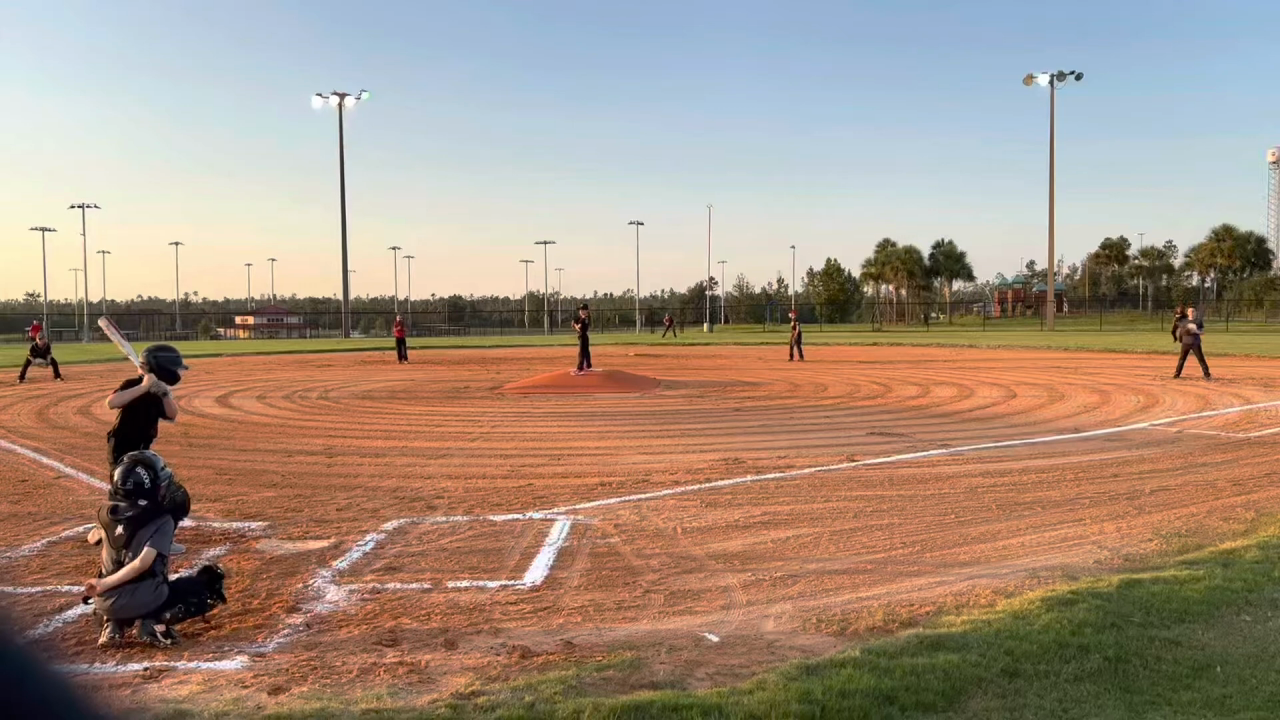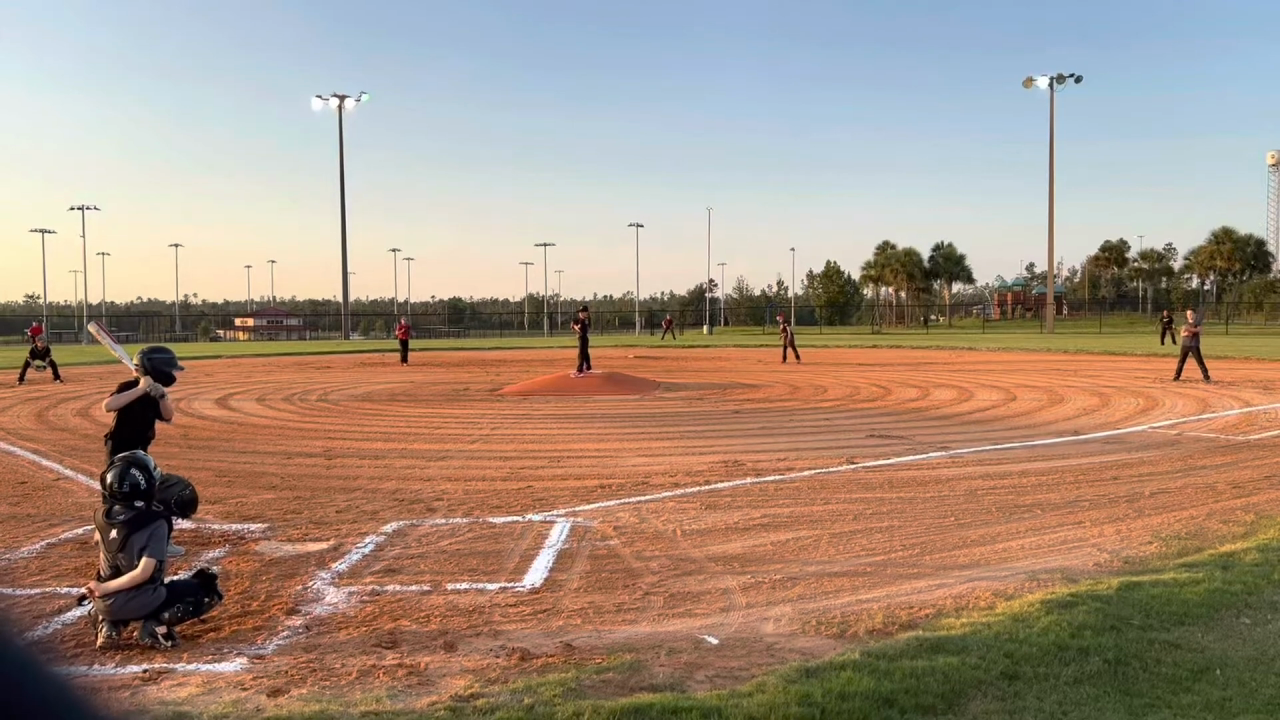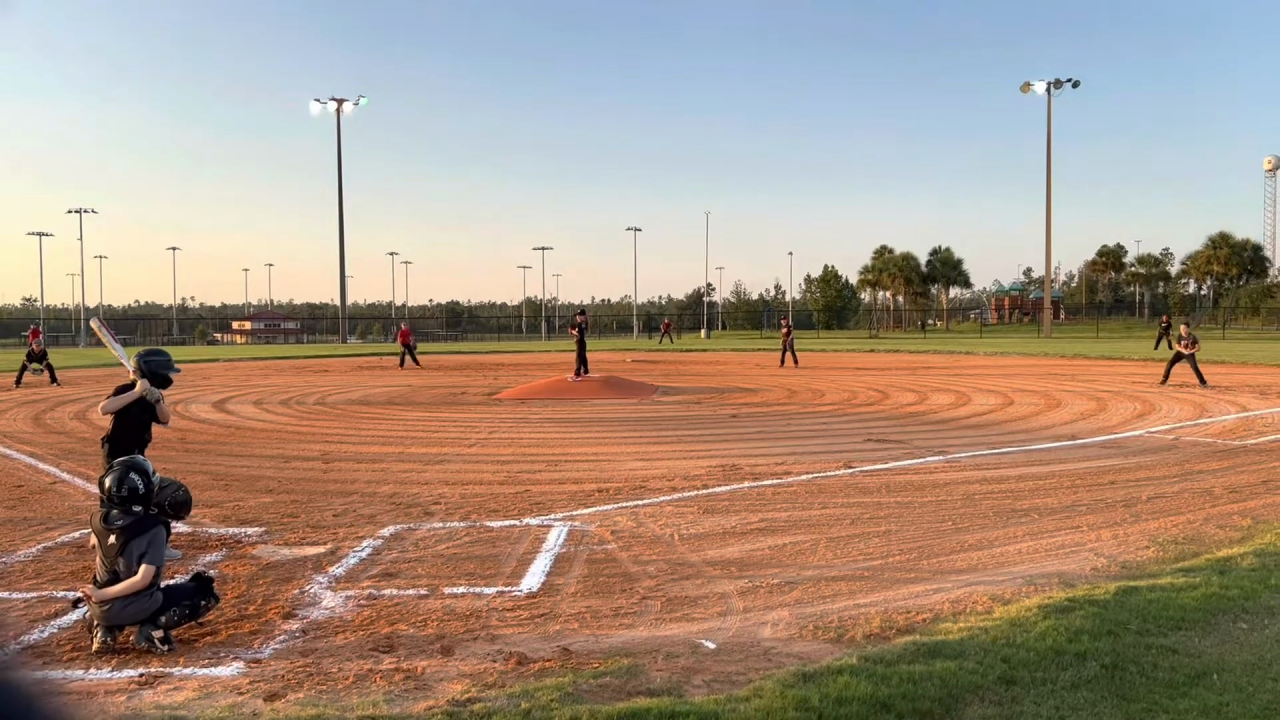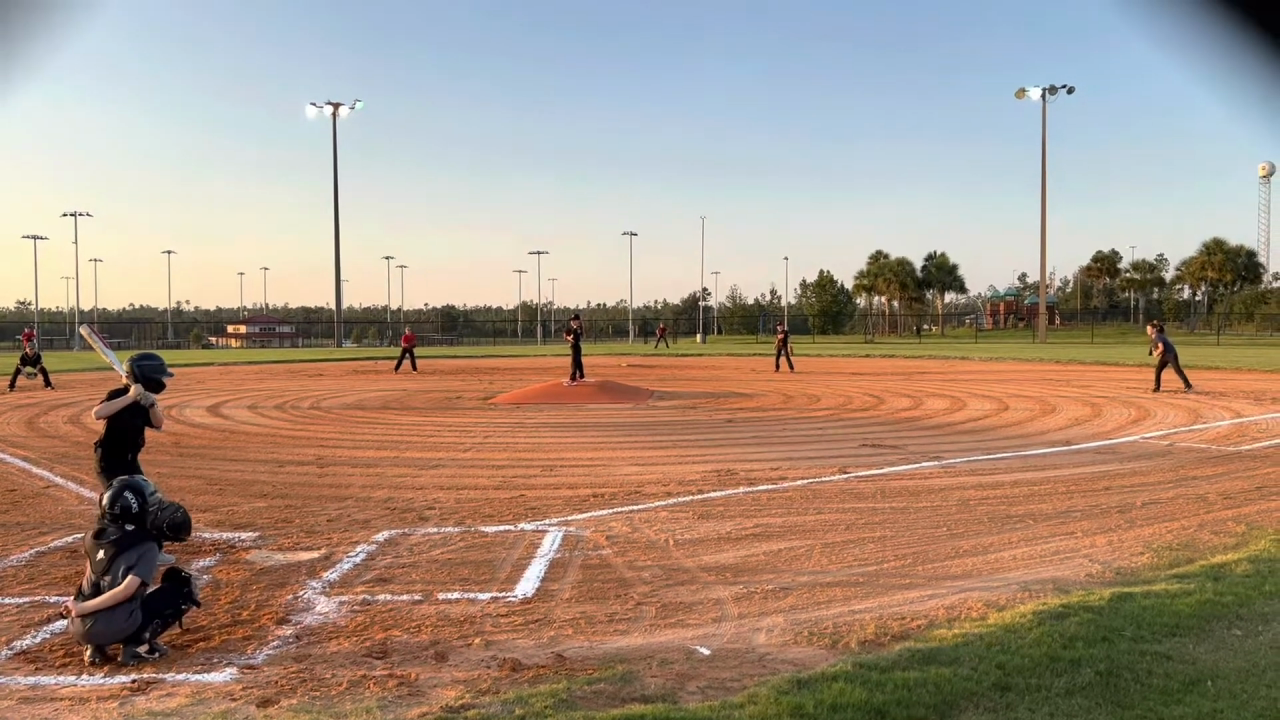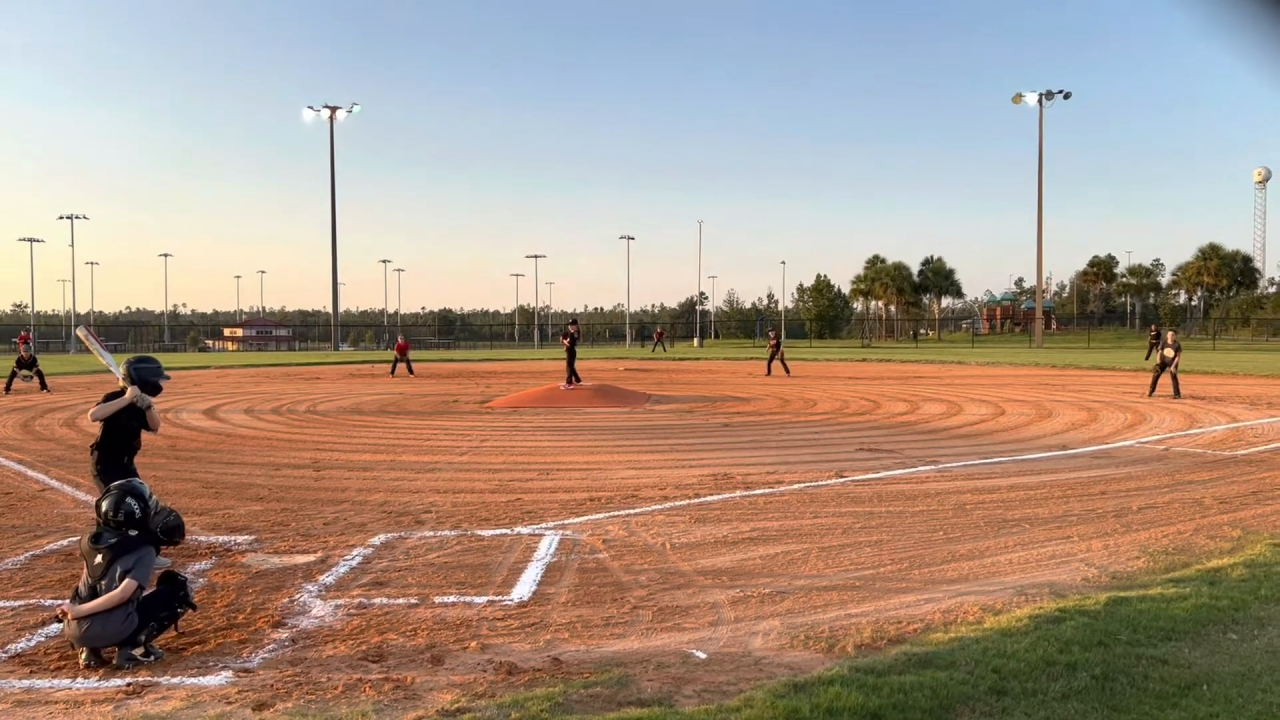
dt=0.7s
person 1, frame 1
left shoulder: (157, 390)
right shoulder: (134, 385)
left elbow: (171, 416)
right elbow: (111, 402)
left wrist: (165, 394)
right wrist: (144, 387)
left hip: (140, 449)
right hip: (123, 450)
person 1, frame 2
left shoulder: (154, 391)
right shoulder: (128, 388)
left elbow: (168, 417)
right elbow: (108, 406)
left wrist: (162, 396)
right wrist: (140, 389)
left hip: (138, 451)
right hip: (121, 452)
person 1, frame 3
left shoulder: (153, 394)
right shoulder: (126, 391)
left elbow: (165, 420)
right elbow: (103, 409)
left wrist: (157, 400)
right wrist: (136, 393)
left hip: (135, 455)
right hip: (117, 456)
person 1, frame 4
left shoulder: (145, 399)
right shoulder: (119, 395)
left elbow: (158, 424)
right elbow: (97, 414)
left wrist: (151, 405)
right wrist: (130, 397)
left hip: (129, 460)
right hip: (110, 461)
left knee: (150, 501)
person 1, frame 5
left shoulder: (141, 402)
right shoulder: (115, 398)
left elbow: (154, 427)
right elbow: (93, 415)
left wrist: (148, 407)
right wrist: (127, 399)
left hip: (126, 463)
right hip: (105, 463)
person 2, frame 1
left shoulder: (107, 513)
right shoulder: (162, 520)
left elbow: (92, 538)
right elbow: (142, 563)
right wrist: (104, 584)
left hip: (108, 602)
right hip: (146, 602)
right knee: (212, 584)
left ankle: (114, 624)
right ankle: (158, 622)
person 2, frame 2
left shoulder: (102, 516)
right shoulder: (155, 524)
right elbow: (143, 573)
right wrist: (103, 588)
left hip: (106, 603)
right hip: (142, 604)
right knee: (207, 587)
left ankle: (111, 624)
right ankle: (156, 626)
person 2, frame 3
left shoulder: (99, 520)
right shoulder: (153, 529)
right elbow: (142, 580)
right wrist: (101, 594)
left hip: (101, 609)
right hip: (137, 610)
right knee: (205, 592)
left ankle: (105, 629)
right ankle: (153, 630)
person 2, frame 4
left shoulder: (94, 536)
right shoulder: (146, 547)
right elbow: (126, 591)
right wrist: (81, 608)
left hip: (80, 628)
right hip: (116, 628)
right knee: (183, 586)
left ankle: (95, 646)
right ankle: (139, 645)
person 2, frame 5
left shoulder: (91, 541)
right shoulder: (144, 551)
right elbow: (122, 595)
right wrist: (78, 611)
left hip: (75, 631)
right hip: (111, 632)
right knee: (179, 590)
left ankle: (90, 649)
right ankle: (134, 648)
